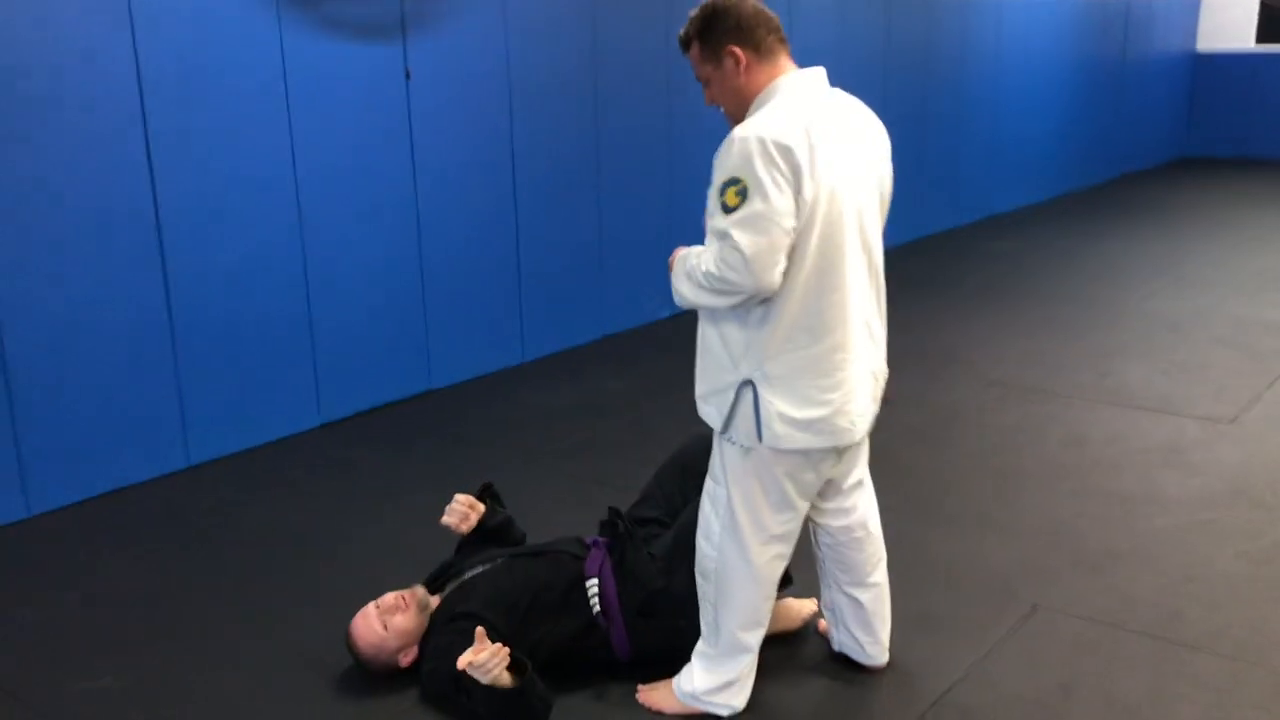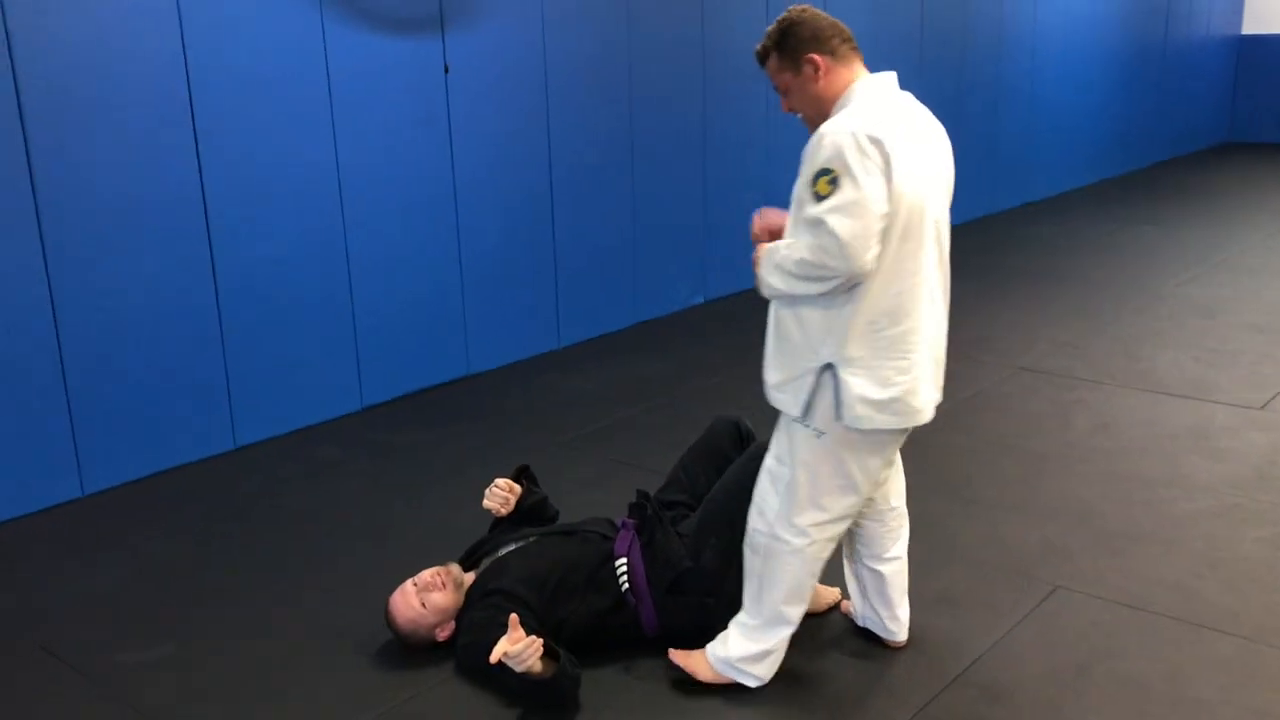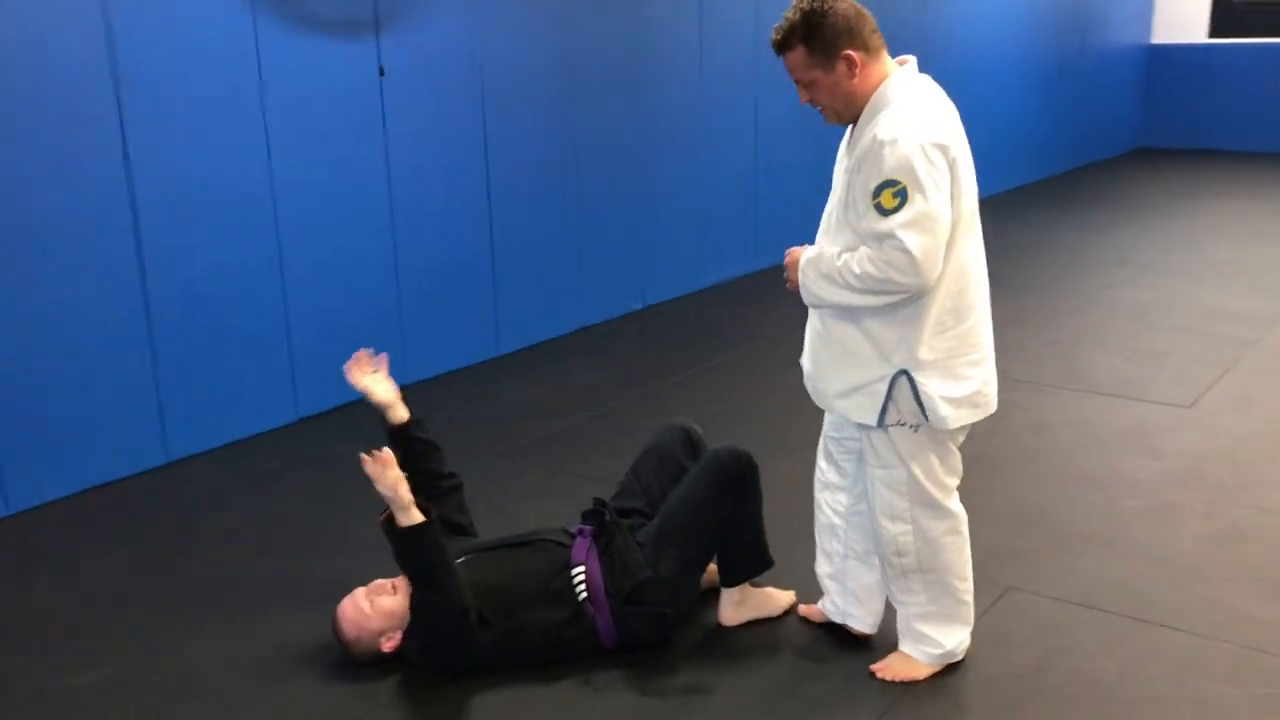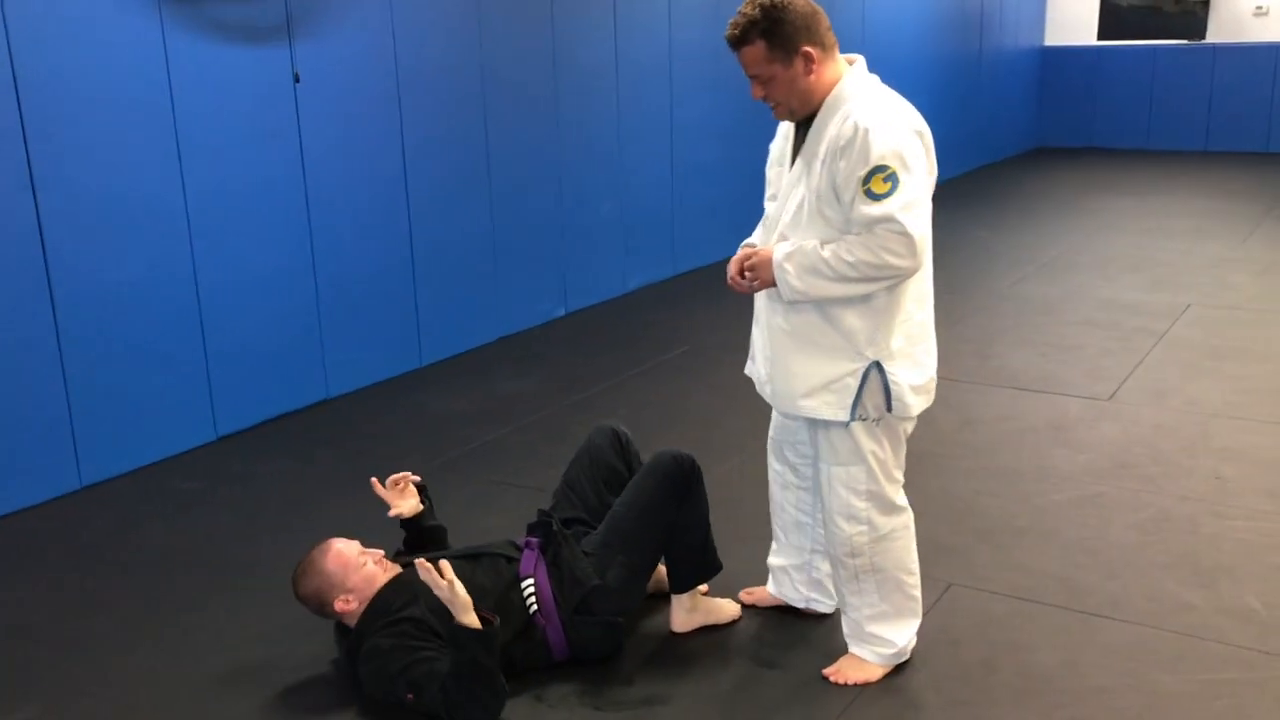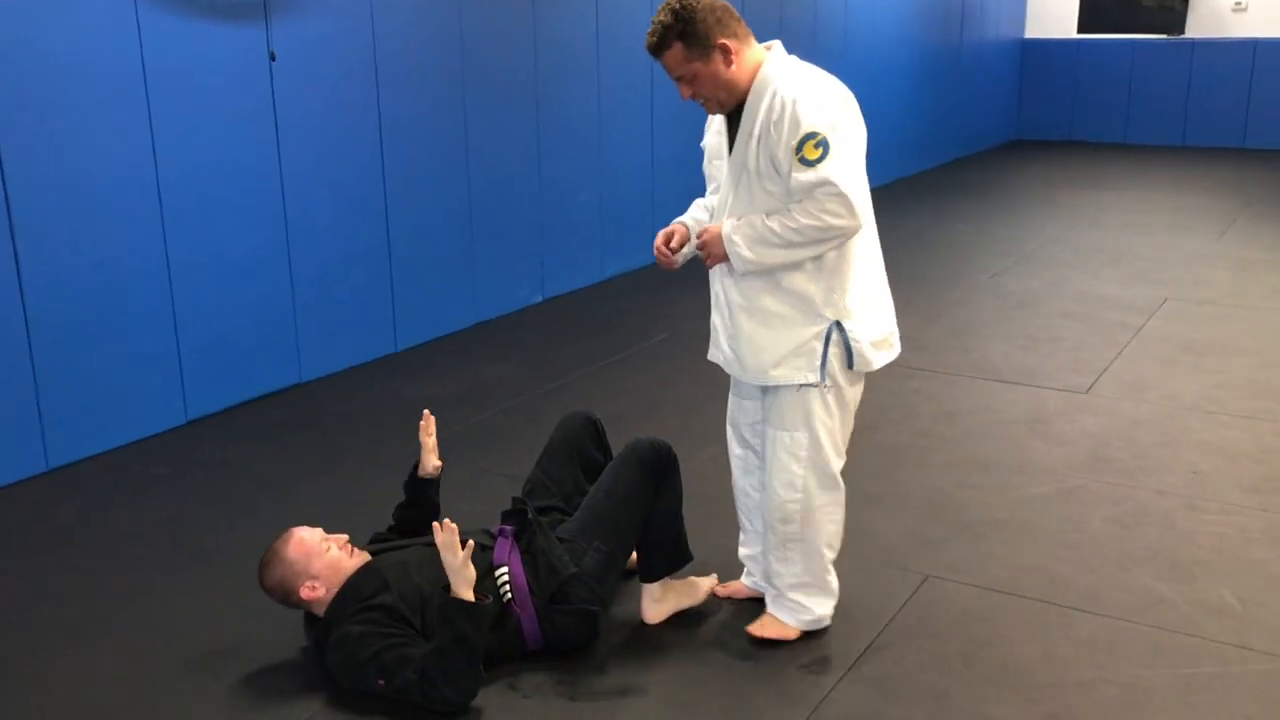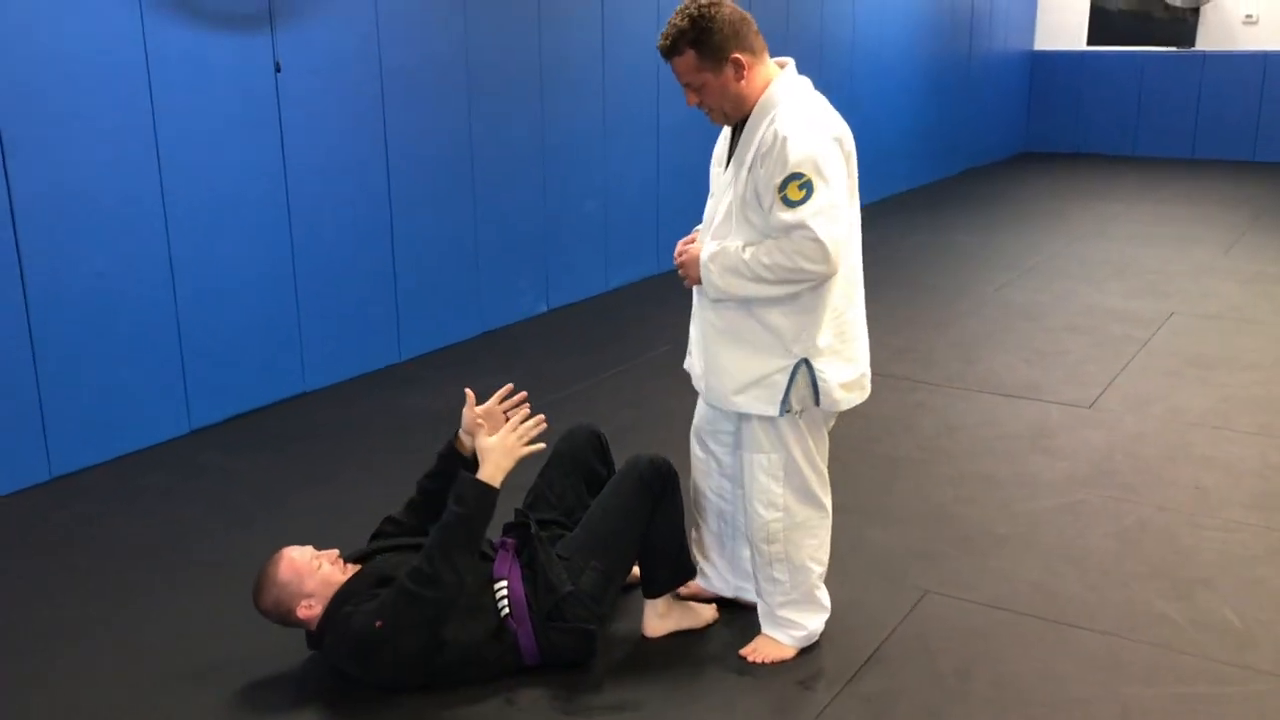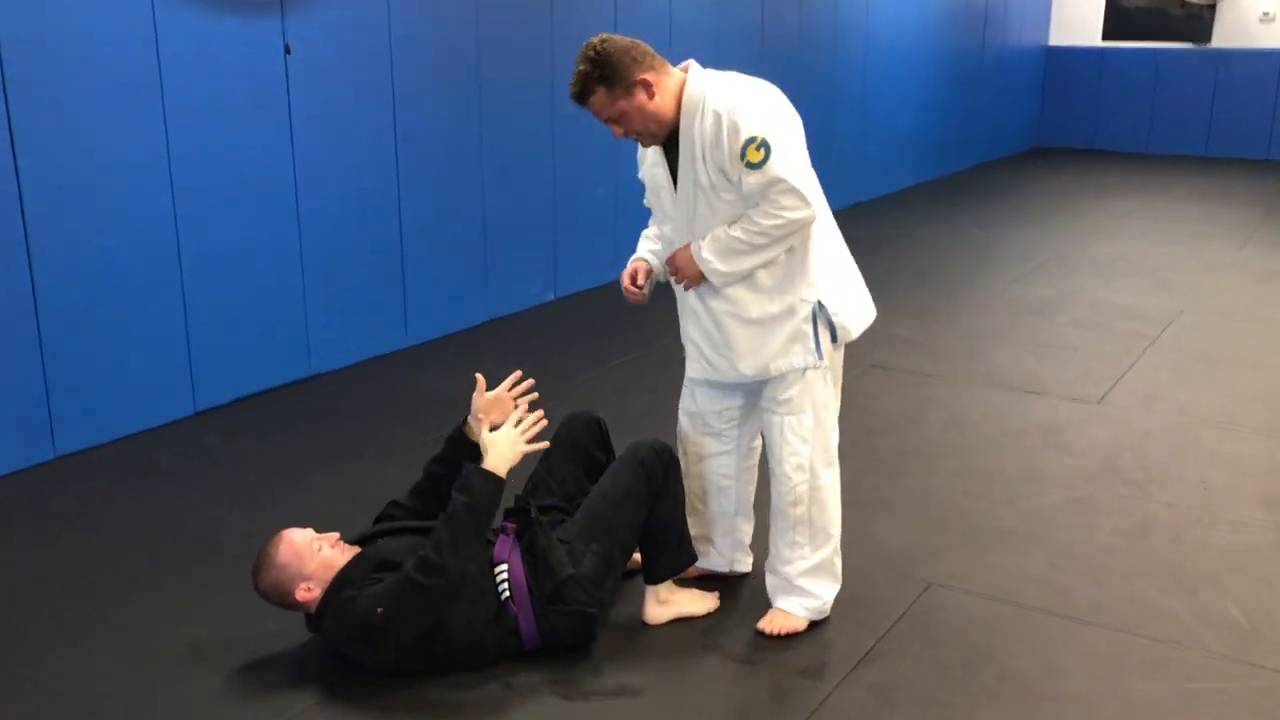
dt=0.7s
person 1, frame 1
left shoulder: (760, 139)
right shoulder: (856, 117)
left elbow: (746, 270)
left wrist: (685, 268)
left hip: (782, 385)
right hip: (848, 365)
left knee: (741, 536)
right knee: (847, 511)
right ankle: (863, 638)
person 1, frame 2
left shoulder: (847, 135)
right shoulder: (916, 119)
left elbow: (839, 253)
left wrist: (773, 263)
right wrist: (797, 227)
left hip: (852, 366)
right hip: (899, 355)
left knee: (794, 511)
right knee: (874, 490)
left ankle: (746, 654)
right ankle: (885, 614)
person 1, frame 3
left shoulder: (903, 137)
right shoulder: (887, 108)
left elbow: (905, 265)
left wrist: (812, 270)
right wrist: (823, 264)
left hip: (909, 365)
right hip: (875, 354)
left knee: (912, 506)
right knee: (845, 473)
left ankle: (937, 637)
right ankle: (849, 602)
person 1, frame 4
left shoulder: (878, 127)
right shoulder: (803, 119)
left elbow: (896, 248)
left wrist: (786, 268)
right wrist: (758, 247)
left hip: (859, 360)
right hip: (806, 348)
left knee: (860, 504)
right knee: (795, 471)
left ankle: (884, 638)
right ankle: (802, 583)
person 1, frame 5
left shoulder: (806, 101)
right shoulder: (730, 110)
left elbow: (837, 209)
left wrist: (734, 243)
right wrist: (690, 228)
left hip: (815, 328)
right hip: (760, 322)
left knee: (799, 473)
right knee: (753, 458)
left ankle: (801, 602)
right ankle: (768, 573)
person 1, frame 6
left shoulder: (802, 133)
right shoulder: (748, 117)
left elbow: (812, 253)
left wrist: (713, 266)
right wrist: (708, 238)
left hip: (788, 354)
right hip: (740, 343)
left knee: (780, 495)
right knee: (716, 462)
left ankle: (792, 620)
right ankle: (729, 579)
person 1, frame 7
left shoulder: (741, 109)
right shoulder: (656, 139)
left elbow: (792, 203)
left wrist: (706, 257)
right wrist: (648, 259)
left hip: (792, 311)
right hip: (719, 320)
left knee: (800, 458)
right knee: (708, 441)
left ankle: (803, 591)
right ankle: (718, 556)
person 2, frame 1
left shoulder: (441, 585)
right shoulder: (447, 658)
left elbow: (507, 540)
left wrist: (479, 515)
right wrist: (498, 678)
left hip: (619, 555)
right hip: (645, 609)
left knee: (705, 451)
person 2, frame 2
left shoulder: (481, 557)
right shoulder: (482, 632)
left elbow: (544, 518)
right elbow: (561, 685)
left wrist: (516, 494)
right wrist: (533, 666)
left hip: (644, 535)
right hip: (675, 588)
left knee: (732, 432)
person 2, frame 3
left shoulder: (429, 570)
right shoulder: (435, 641)
left elbow: (441, 484)
right elbow: (452, 609)
left wrist: (394, 410)
right wrist: (404, 511)
left hip: (604, 545)
right hip: (633, 597)
left knee: (682, 437)
right knee: (732, 466)
left ankle: (705, 567)
right ankle: (738, 597)
person 2, frame 4
left shoulder: (376, 600)
right shoulder: (386, 658)
left elbow: (433, 557)
left wrist: (415, 512)
right wrist: (465, 614)
left hip: (542, 557)
right hip: (579, 604)
left knee: (609, 441)
right knee: (674, 469)
left ankle: (650, 570)
right ankle: (688, 603)
person 2, frame 5
left shoulder: (356, 573)
right shoulder: (358, 645)
left elbow: (411, 533)
left wrist: (427, 471)
right wrist: (463, 590)
left hip: (518, 544)
right hip: (555, 591)
left knee: (580, 427)
right knee: (650, 456)
left ankle: (622, 547)
right ankle: (658, 591)
person 2, frame 6
left shoulder: (354, 582)
right shoulder: (364, 636)
left elbow: (417, 517)
right elbow: (438, 575)
left wrist: (465, 443)
right wrist: (490, 472)
left hip: (517, 560)
right hip: (552, 610)
left knee: (584, 441)
right knee: (650, 474)
left ankle: (622, 560)
right ankle: (661, 607)
person 2, frame 7
left shoulder: (352, 565)
right shoulder: (362, 619)
left elbow: (424, 504)
right elbow: (444, 569)
left wrist: (475, 428)
right wrist: (492, 468)
left hip: (521, 545)
right hip: (552, 592)
left knee: (584, 427)
right knee: (651, 459)
left ankle: (622, 545)
right ankle: (661, 593)
